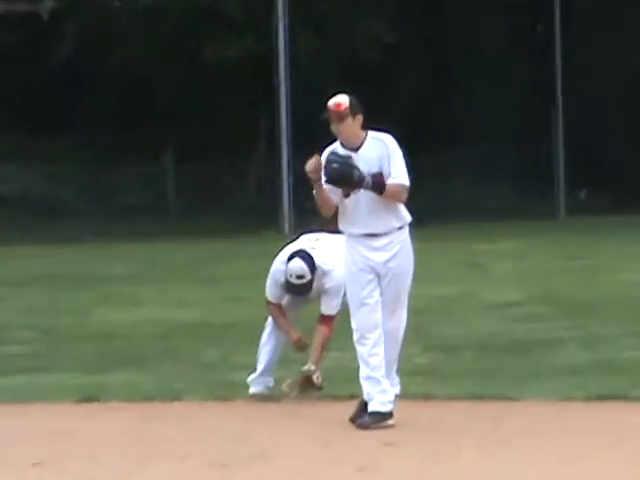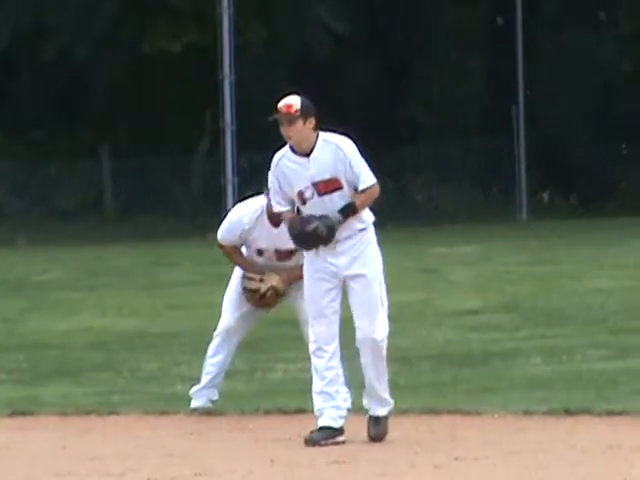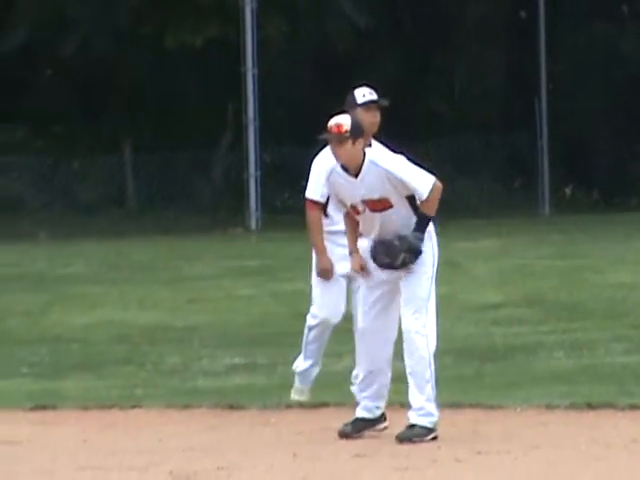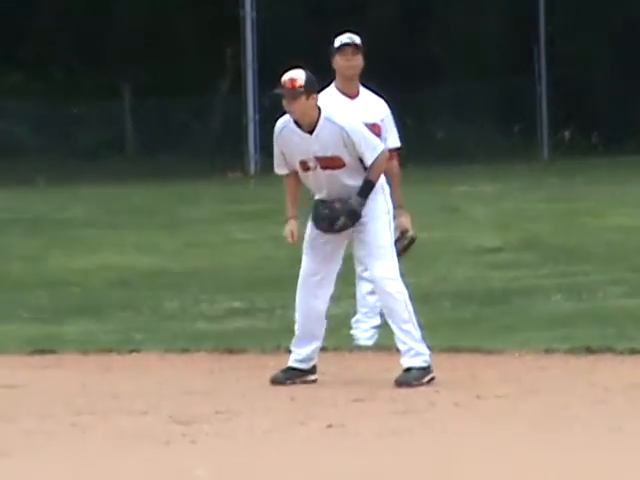
dt=0.7s
person 1, frame 1
left shoulder: (384, 144)
right shoulder: (330, 155)
left elbow: (401, 194)
right elbow: (327, 210)
left wrist: (368, 182)
right wrist: (317, 183)
left hip: (394, 243)
right hip: (357, 246)
left knee: (392, 323)
right knee: (366, 326)
left ankle: (382, 391)
right ankle: (378, 401)
person 1, frame 2
left shoulder: (339, 146)
right shoulder: (280, 163)
left elbow: (371, 189)
right elbow: (286, 210)
left wrist: (339, 218)
left hip: (358, 244)
right hip: (317, 254)
left knee: (372, 331)
right knee: (322, 337)
left ankle: (378, 408)
right ankle: (331, 420)
person 1, frame 3
left shoulder: (388, 165)
right shoulder: (334, 177)
left elbow: (434, 187)
left wrist: (418, 232)
right wrist: (354, 252)
left knee: (415, 327)
right knee: (369, 329)
left ankle: (424, 419)
right ankle: (370, 411)
person 1, frame 4
left shoulder: (342, 124)
right shoulder: (282, 130)
left elbow: (380, 157)
right elbow: (290, 173)
left wrist: (360, 199)
right wrist: (291, 217)
left hip: (368, 198)
right hip: (327, 204)
left knee: (384, 276)
right knee: (311, 280)
left ankle: (419, 361)
right ankle: (302, 362)
person 2, frame 1
left shoulder: (333, 273)
right shoulder: (280, 267)
left elbow: (326, 322)
right elbow: (273, 304)
left wrist: (312, 364)
right wrist: (291, 331)
right knee: (278, 319)
right ankle: (260, 381)
person 2, frame 2
right shoulder: (246, 213)
right elbow: (226, 244)
left wrist: (285, 280)
right wrist: (254, 272)
left hip: (297, 272)
right hip: (254, 269)
right knee: (229, 328)
right ankle: (204, 394)
person 2, frame 3
right shoulder: (329, 158)
right elbow: (313, 208)
right wrist: (321, 255)
right hip: (334, 244)
right knee: (325, 314)
right ankle: (304, 375)
person 2, frame 4
left shoulder: (378, 105)
right shoulder: (320, 104)
left elbow: (391, 159)
left wrist: (400, 208)
left knee: (371, 267)
left ankle: (366, 335)
